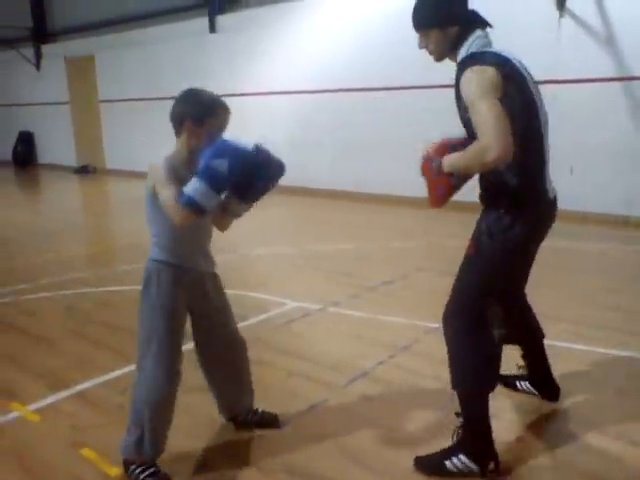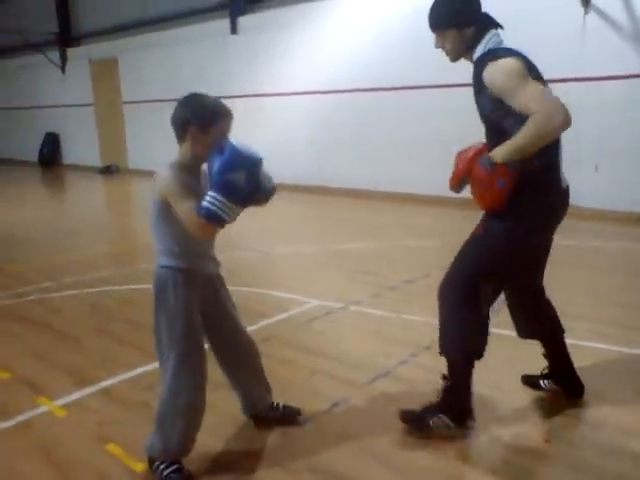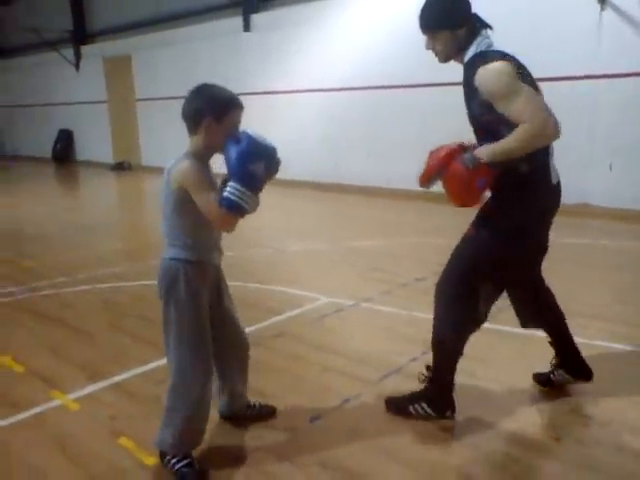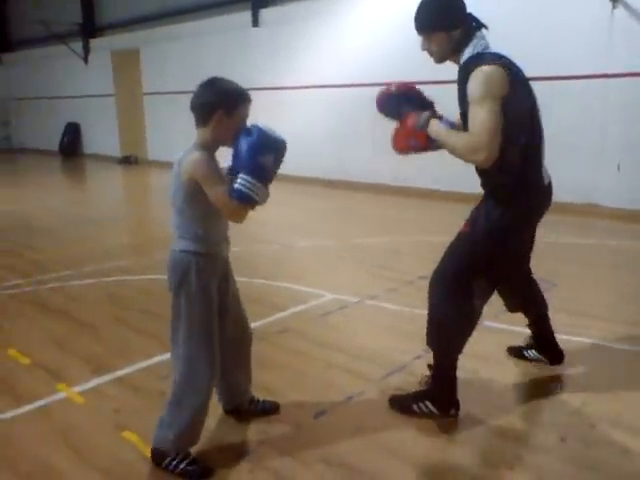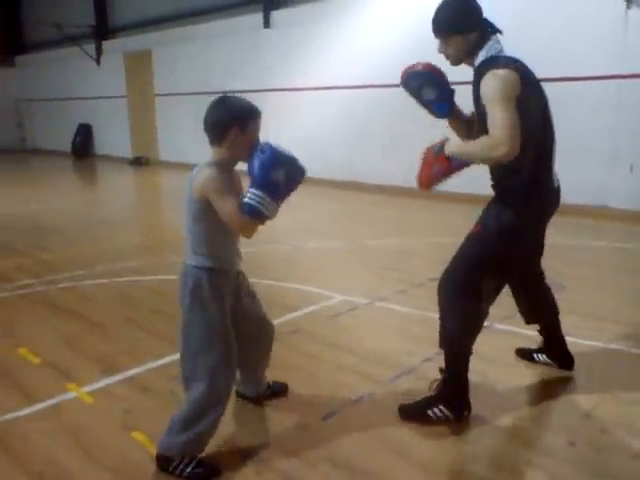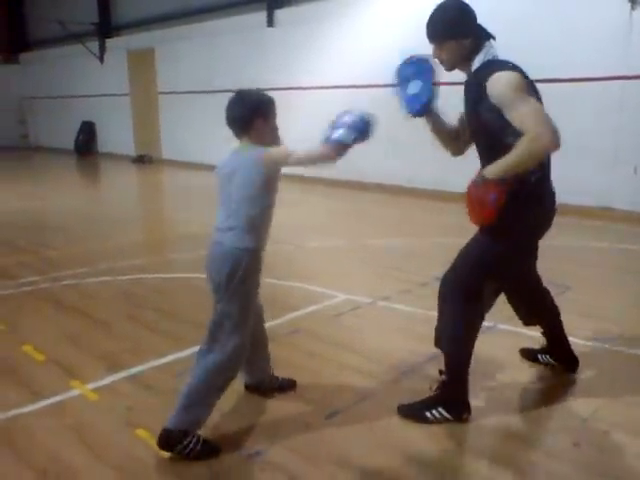
dt=0.2s
person 1, frame 1
left shoulder: (476, 72)
right shoulder: (499, 64)
left elbow: (495, 150)
left wrist: (449, 164)
right wrist: (463, 154)
left hip: (513, 211)
right hip: (530, 203)
left knee: (464, 316)
right knee: (505, 294)
right ankle: (541, 378)
person 1, frame 2
left shoulder: (497, 67)
right shoulder: (502, 63)
left elbow: (555, 117)
left wrist: (497, 156)
right wrist: (494, 156)
left hip: (527, 201)
right hip: (539, 196)
left knee: (460, 291)
right knee: (523, 287)
left ankle: (454, 406)
right ankle: (564, 377)
person 1, frame 3
left shoulder: (491, 70)
right shoulder: (489, 66)
left elbow: (544, 127)
left wrist: (482, 154)
right wrist: (476, 154)
left hip: (519, 199)
right hip: (534, 194)
left knee: (456, 289)
right knee: (524, 281)
left ankle: (437, 396)
right ankle: (570, 362)
person 1, frame 4
left shoulder: (485, 72)
right shoulder: (482, 67)
left elbow: (481, 150)
right elbow: (472, 134)
left wrist: (432, 126)
right wrist: (433, 118)
left hip: (511, 199)
right hip: (524, 192)
left knee: (449, 285)
right knee: (512, 272)
left ankle: (441, 394)
right ankle: (546, 345)
person 1, frame 5
left shoulder: (498, 75)
right shoulder: (498, 71)
left elbow: (502, 146)
right elbow: (477, 134)
left wrist: (450, 149)
right wrist: (445, 107)
left hip: (523, 200)
right hip: (533, 194)
left knee: (459, 285)
right knee: (525, 274)
left ankle: (452, 398)
right ankle: (556, 351)
person 1, frame 6
left shoulder: (500, 79)
right shoulder: (477, 85)
left elbow: (546, 138)
right elbow: (457, 144)
left wrist: (492, 173)
right wrist: (428, 113)
left hip: (521, 205)
right hip: (519, 202)
left knee: (460, 288)
right knee: (518, 277)
left ankle: (452, 398)
right ankle: (560, 352)
person 2, frame 1
left shoulder: (199, 168)
right shoulder: (164, 170)
left elbow: (221, 223)
right elbow: (182, 217)
left wrist: (246, 188)
right wrist: (209, 177)
left hip: (202, 272)
right hip: (167, 276)
left knee: (228, 346)
right knee: (160, 368)
left ankle: (239, 409)
person 2, frame 2
left shoulder: (198, 174)
right shoulder: (171, 179)
left elbow: (212, 224)
right elbow: (202, 228)
left wrist: (242, 192)
right wrist: (226, 185)
left hip: (207, 276)
right hip: (177, 281)
left knee: (238, 347)
right knee: (185, 372)
left ankle: (261, 407)
person 2, frame 3
left shoulder: (201, 166)
right shoulder: (188, 169)
left elbow: (222, 211)
right elbow: (225, 221)
left wrist: (249, 176)
right wrist: (244, 175)
left hip: (208, 269)
right hip: (185, 273)
left knee: (232, 343)
right knee: (192, 363)
left ankle: (235, 405)
right ankle: (174, 447)
person 2, frame 4
left shoulder: (207, 159)
right shoulder: (197, 161)
left elbow: (228, 203)
right elbow: (236, 212)
left wrist: (250, 167)
right wrist: (252, 167)
left hip: (215, 262)
right hip: (194, 265)
left knee: (236, 336)
right knee: (197, 356)
left ankle: (238, 400)
right ankle: (169, 447)
person 2, frame 5
left shoulder: (229, 175)
right shoulder: (209, 178)
left elbow: (246, 216)
right elbow: (244, 227)
left wrist: (275, 186)
right wrist: (267, 184)
left hip: (228, 274)
right hip: (206, 278)
left knee: (257, 330)
right knee: (212, 368)
left ankle: (253, 386)
person 2, frame 6
left shoulder: (228, 161)
right shoulder: (269, 156)
right elbow: (324, 155)
right wrist: (348, 130)
left hip: (225, 251)
right hip: (238, 256)
left knee: (248, 322)
right knee: (225, 342)
left ankle: (259, 376)
right ankle: (179, 429)
